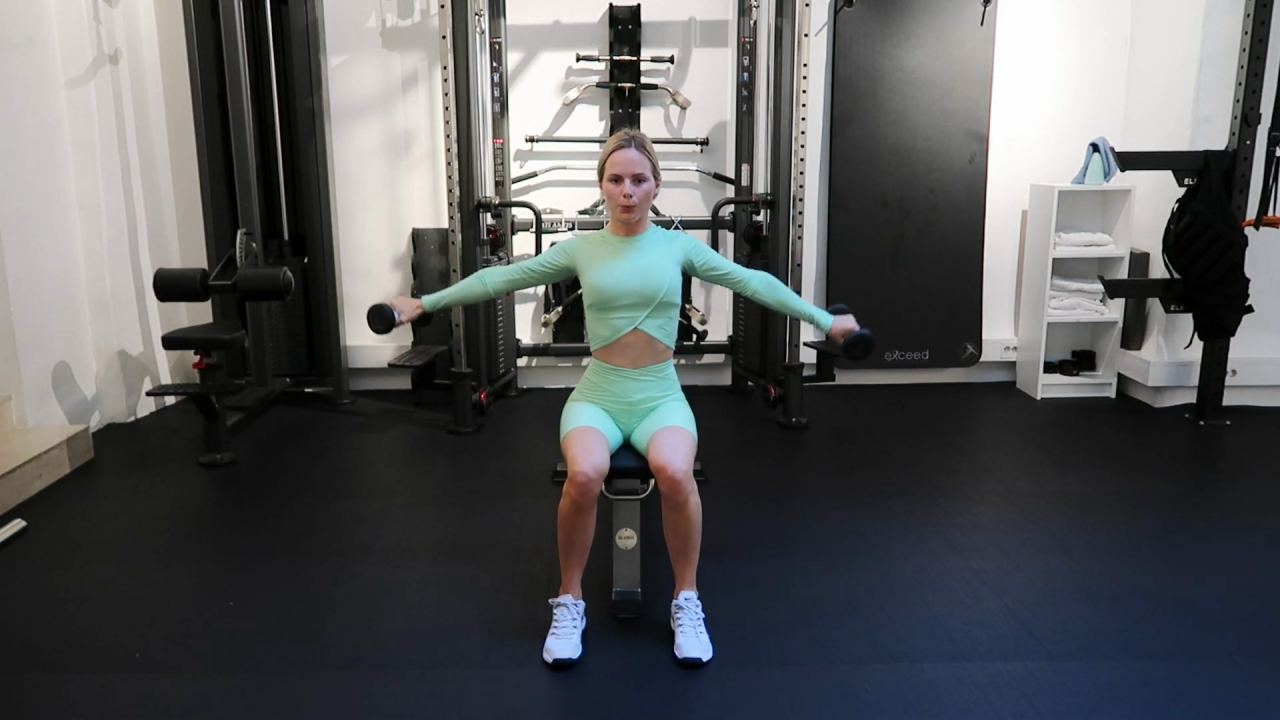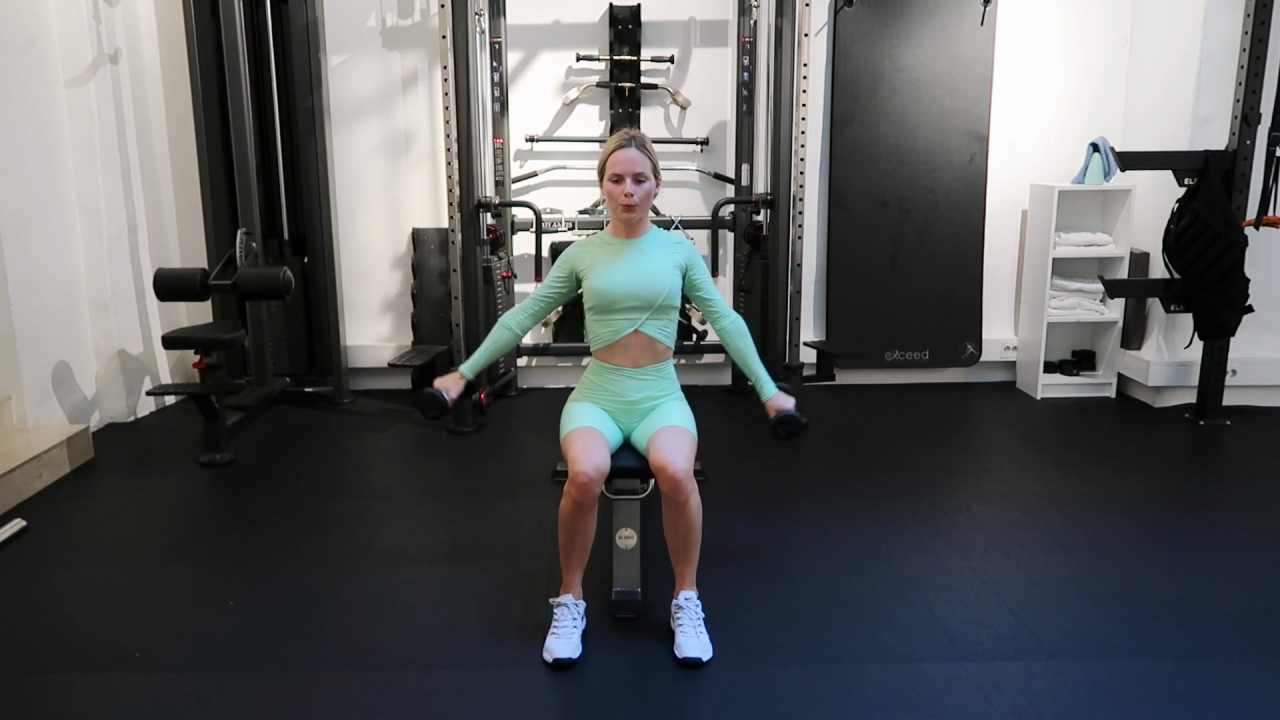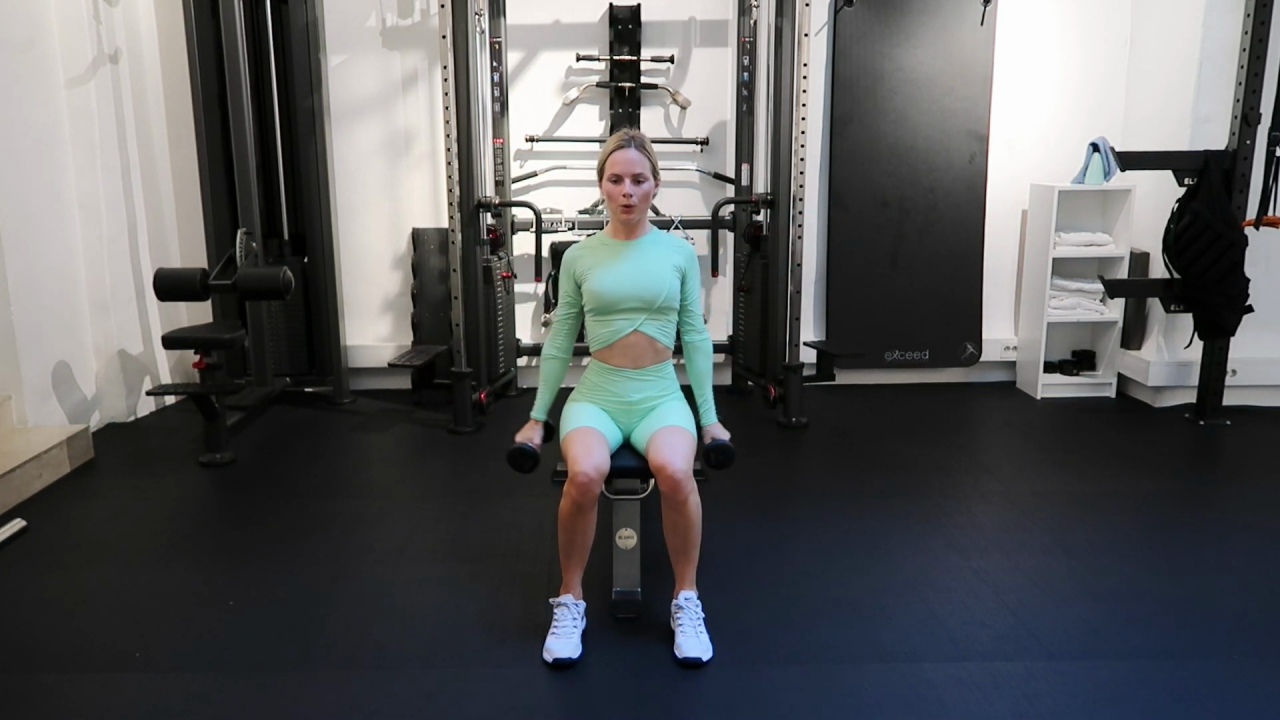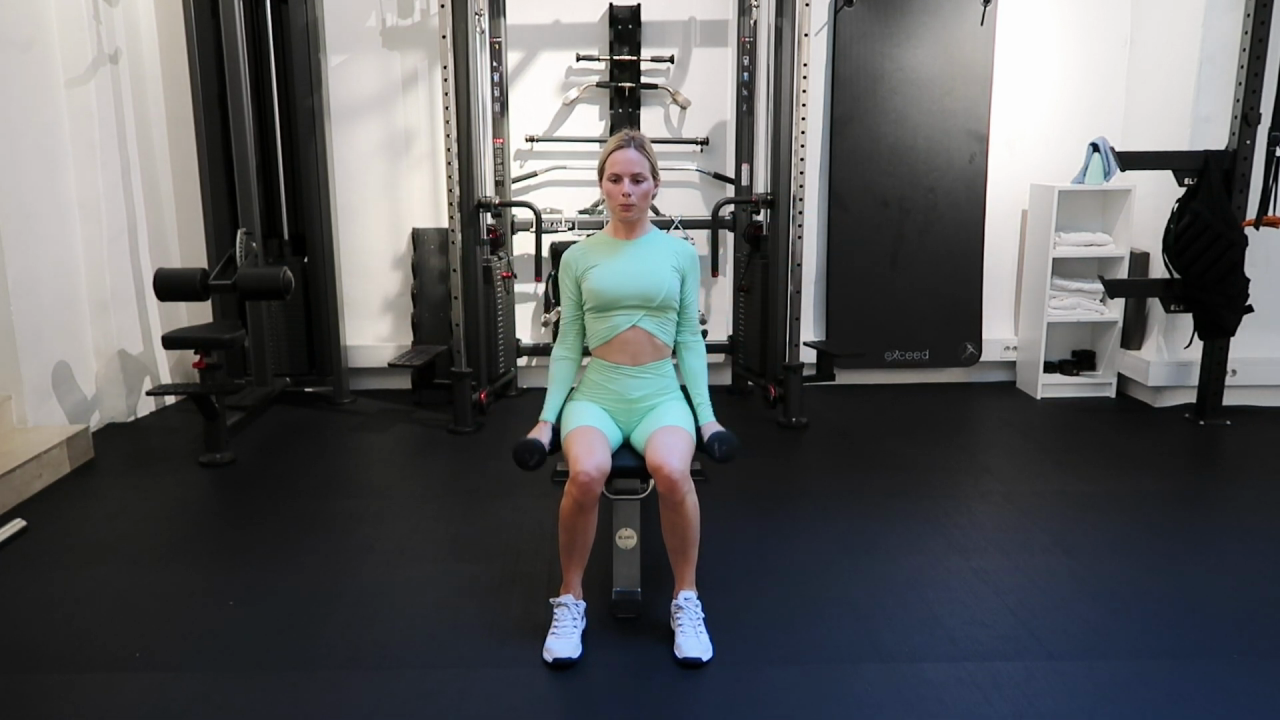
dt=0.5s
person 1, frame 1
left shoulder: (679, 246)
right shoulder: (580, 249)
left elbow: (750, 282)
right elbow: (502, 278)
left wrist: (824, 319)
right wrist: (425, 303)
left hip: (661, 395)
right hip: (598, 395)
left knee: (674, 474)
right knee: (584, 475)
left ankle: (686, 601)
right ankle: (568, 602)
person 1, frame 2
left shoulder: (680, 250)
right shoulder: (581, 254)
left elbow: (725, 319)
right elbow: (523, 314)
left wrist: (768, 388)
right wrist: (464, 372)
left hip: (661, 395)
right hip: (597, 395)
left knee: (675, 473)
right knee: (584, 476)
left ankle: (686, 601)
right ankle: (569, 601)
person 1, frame 3
left shoulder: (680, 253)
right shoulder: (579, 256)
left elbow: (695, 337)
right elbow: (560, 341)
left wrist: (708, 415)
right wrist: (538, 416)
left hip: (662, 395)
right hip: (596, 394)
left knee: (675, 473)
right knee: (585, 476)
left ankle: (686, 600)
right ankle: (569, 601)
person 1, frame 4
left shoulder: (680, 252)
right shoulder: (578, 256)
left elbow: (691, 339)
right elbow: (568, 344)
left wrist: (705, 412)
right wrist: (547, 416)
left hip: (661, 394)
right hip: (595, 394)
left knee: (672, 473)
right knee: (586, 476)
left ankle: (686, 601)
right ankle: (570, 601)
